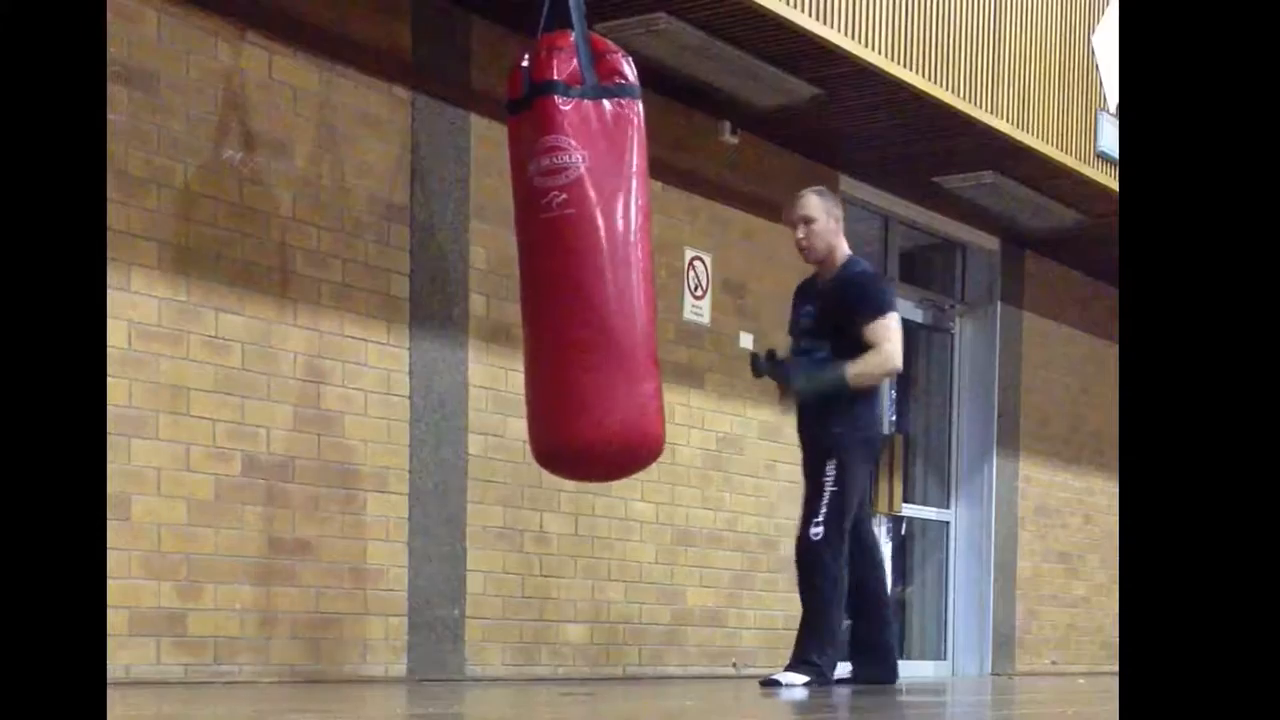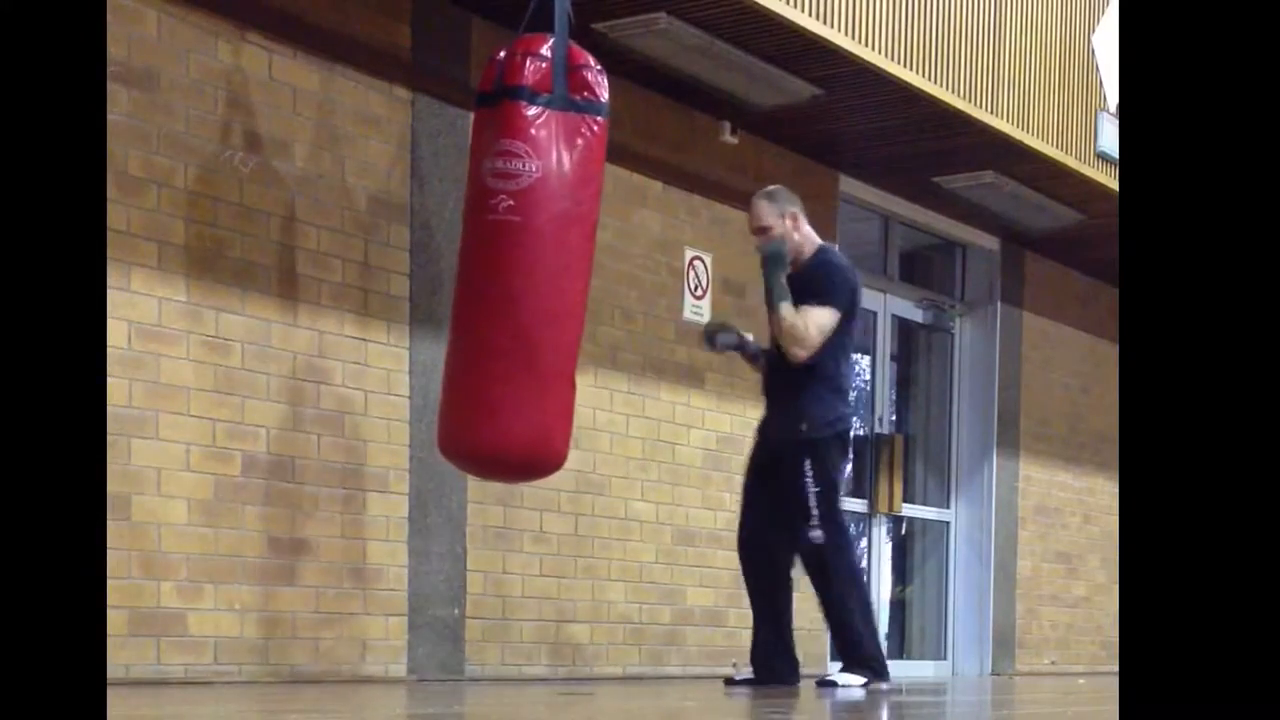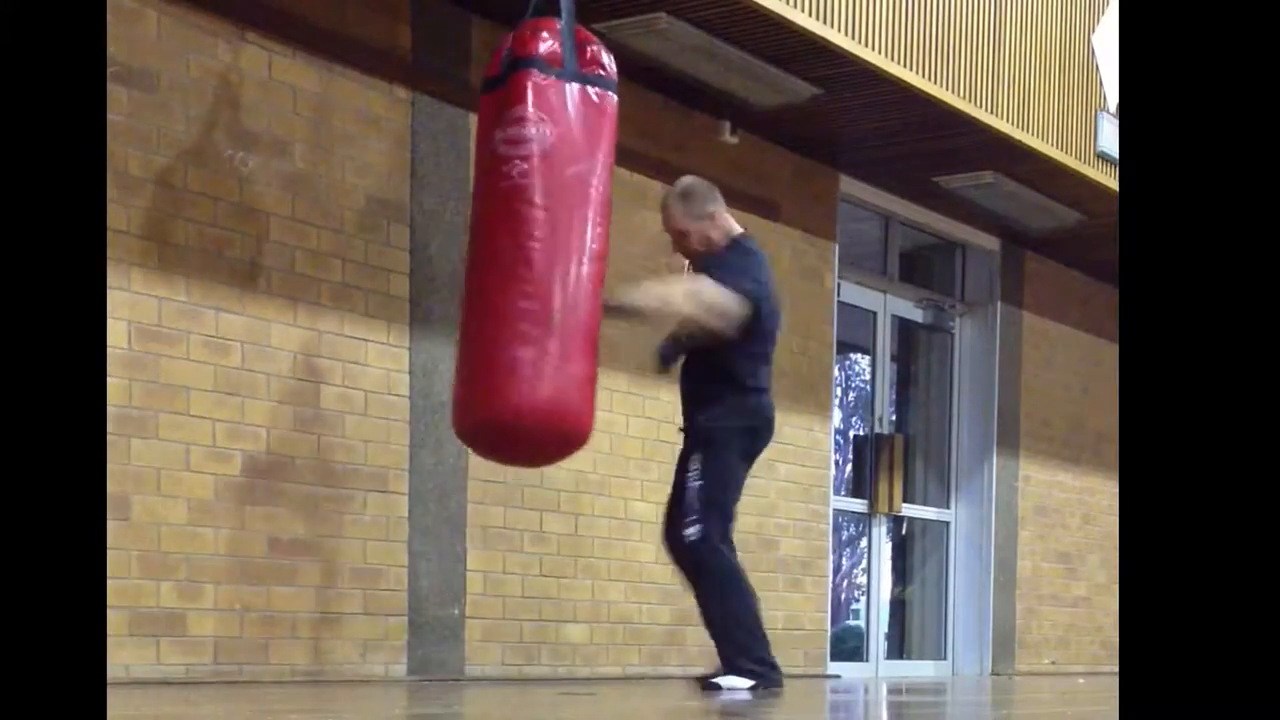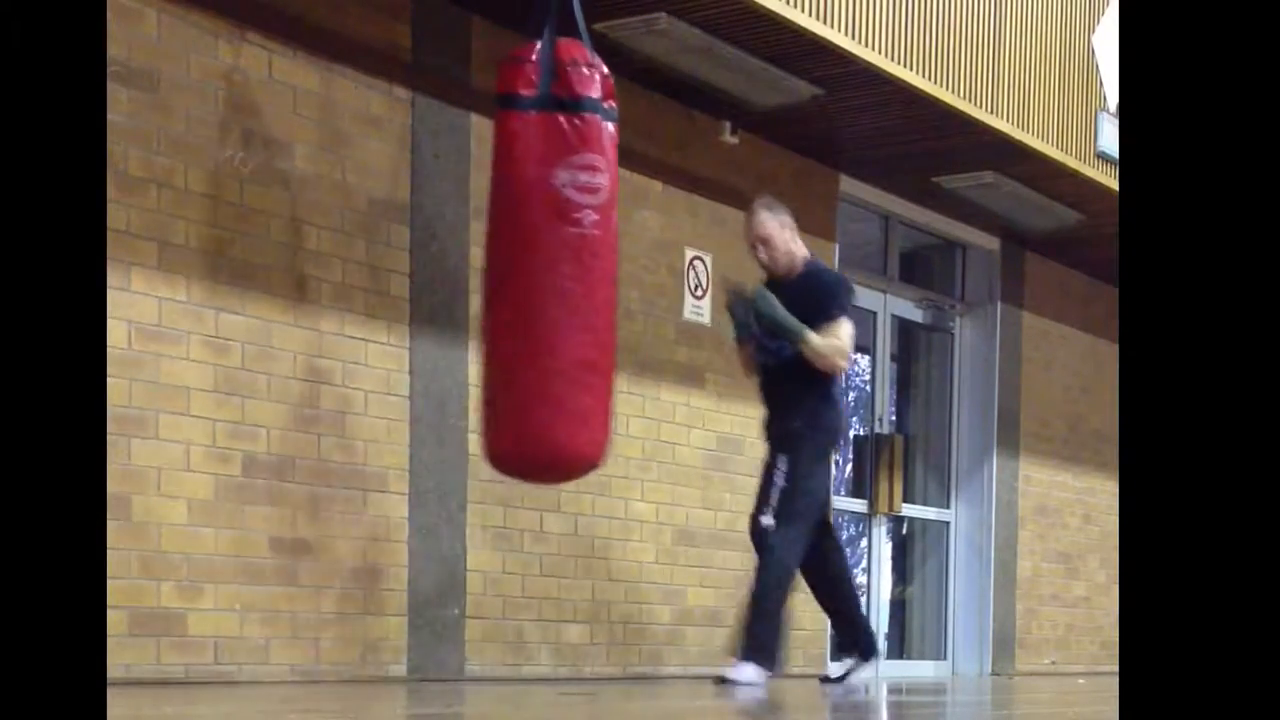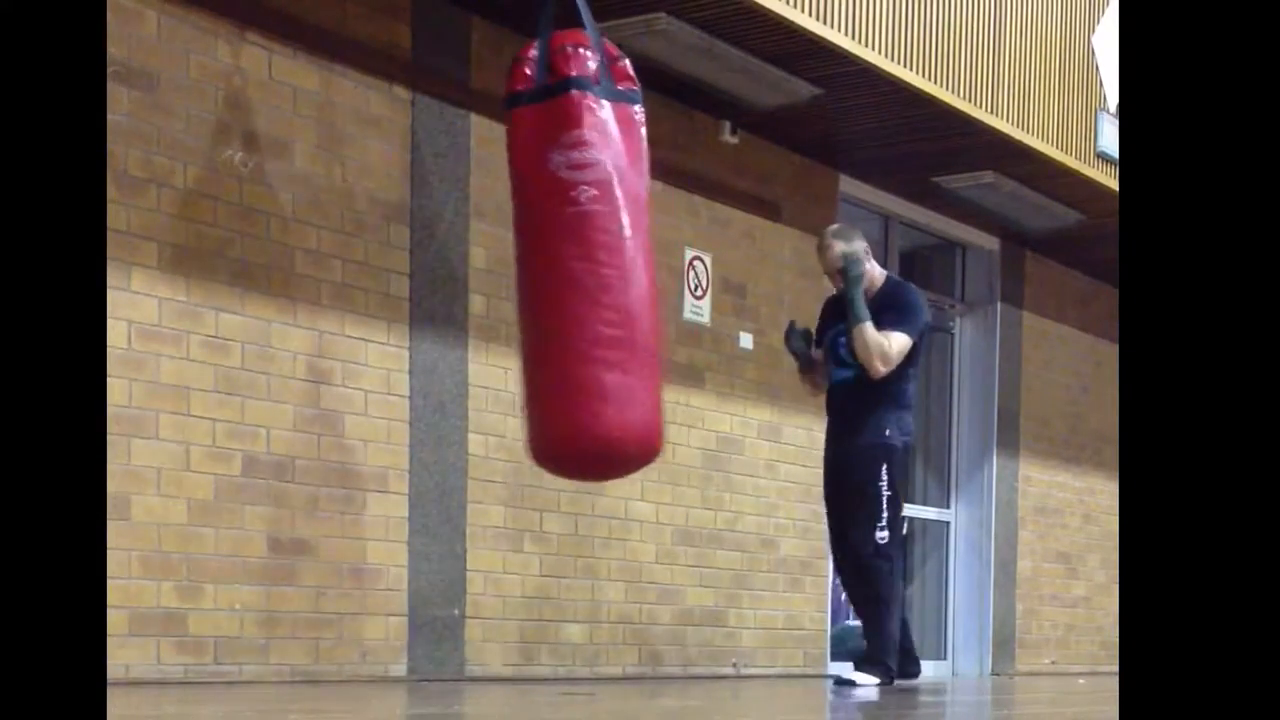
dt=1s
person 1, frame 1
left shoulder: (861, 283)
right shoulder: (807, 292)
left elbow: (889, 357)
left wrist: (825, 379)
right wrist: (778, 370)
left hip: (845, 432)
right hip: (826, 433)
left knee: (819, 544)
right knee: (853, 544)
left ankle: (814, 661)
right ankle: (875, 658)
person 1, frame 2
left shoulder: (828, 271)
right shoulder: (794, 277)
left elbow: (799, 345)
left wrist: (773, 279)
right wrist: (741, 345)
left hip: (814, 428)
right hip: (783, 427)
left knee: (823, 543)
right knee: (759, 544)
left ankle: (865, 662)
right ankle: (774, 663)
person 1, frame 3
left shoulder: (740, 264)
right shoulder: (716, 263)
left elbow: (691, 304)
left wrist: (611, 295)
right wrist: (684, 343)
left hip: (727, 420)
right hip: (712, 418)
left knee: (699, 538)
right knee: (695, 536)
left ankle: (752, 665)
right ankle: (746, 652)
person 1, frame 4
left shoulder: (826, 284)
right shoulder: (771, 291)
left elbow: (838, 358)
right elbow: (753, 366)
left wrist: (785, 323)
right wrist: (743, 326)
left hip: (809, 425)
right hip: (790, 426)
left knee: (774, 530)
right knee: (814, 538)
left ankle: (759, 651)
right ankle: (857, 642)
person 1, frame 5
left shoulder: (904, 299)
right shoulder: (834, 309)
left elbow: (878, 364)
right elbow: (817, 382)
left wrist: (857, 297)
right wrist: (801, 355)
left hip: (881, 436)
right hip: (841, 437)
left knee: (875, 547)
right knee: (847, 551)
left ankle: (879, 661)
right ankle: (901, 657)
